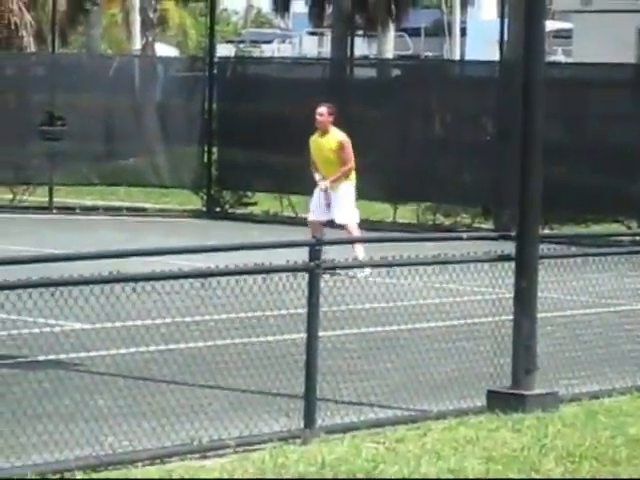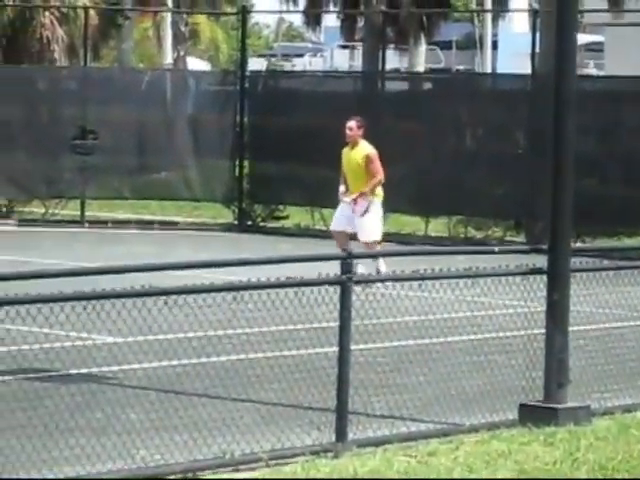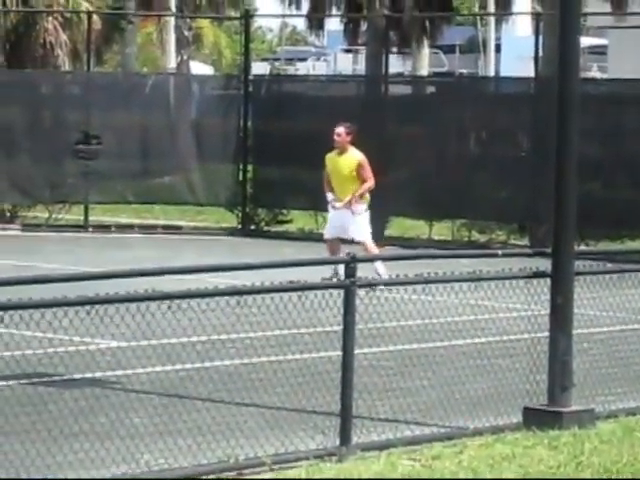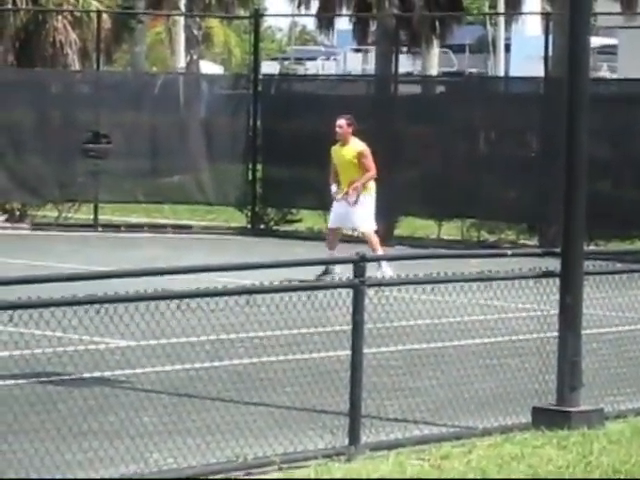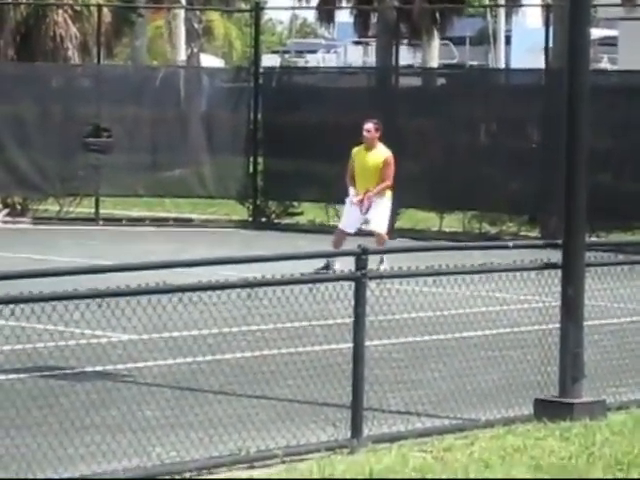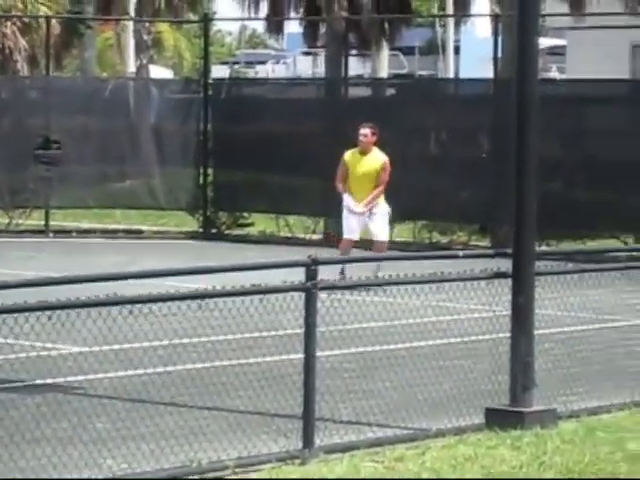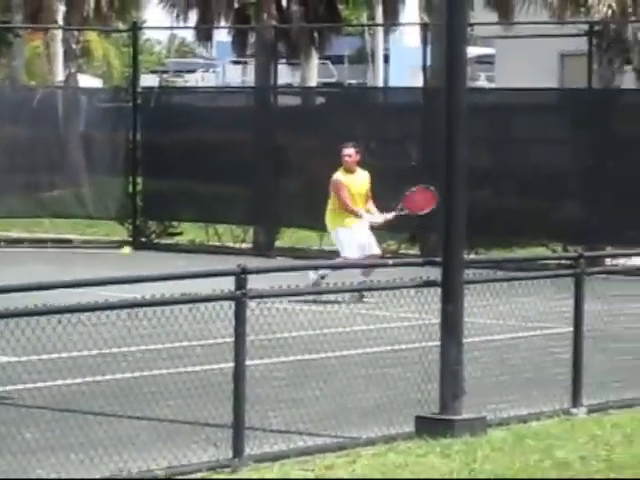
dt=0.3s
person 1, frame 1
left shoulder: (341, 138)
right shoulder: (313, 139)
left elbow: (349, 166)
left wrist: (330, 181)
right wrist: (318, 177)
left hip: (342, 185)
right hip: (324, 186)
left knee: (348, 223)
right knee: (314, 222)
left ankle: (361, 261)
person 1, frame 2
left shoulder: (369, 152)
right shoulder: (345, 151)
left elbow: (379, 177)
left wrist: (361, 195)
right wrist: (342, 188)
left hip: (368, 200)
right hip: (350, 199)
left knee: (367, 239)
right knee: (337, 230)
left ankle: (382, 272)
person 1, frame 3
left shoulder: (358, 158)
right shoulder: (330, 157)
left elbow: (370, 182)
right elbow: (327, 180)
left wrist: (354, 197)
right wrist: (329, 195)
left hip: (356, 205)
right hip: (338, 205)
left knee: (363, 239)
right knee: (330, 238)
left ankle: (382, 274)
right ankle: (337, 273)
person 1, frame 4
left shoulder: (360, 149)
right shoulder: (334, 150)
left elbow: (372, 172)
left wrist: (355, 186)
right wrist: (334, 186)
left hip: (363, 194)
right hip: (345, 195)
left knee: (365, 230)
right knee: (332, 229)
left ankle: (383, 266)
right ankle: (331, 268)
person 1, frame 5
left shoulder: (386, 155)
right shoulder: (356, 152)
left elbow: (388, 182)
right elbow: (350, 175)
left wrist: (369, 195)
right wrist: (352, 192)
left hip: (379, 198)
right hip: (357, 198)
left knee: (378, 231)
right knee: (341, 230)
left ankle: (383, 263)
right ankle: (330, 263)
person 1, frame 6
left shoulder: (382, 160)
right shoulder: (348, 157)
left elbow: (381, 187)
right elbow: (339, 181)
left wrist: (364, 204)
right wrist: (347, 199)
left hip: (375, 204)
right hip: (352, 205)
left knee: (381, 241)
right knee: (349, 239)
left ankle: (377, 272)
right ankle: (343, 271)
person 1, frame 7
left shoulder: (365, 175)
right shoulder: (338, 179)
left elbow: (368, 200)
right elbow: (347, 206)
left wrist: (376, 214)
right wrist: (366, 217)
left hip: (360, 224)
right hip: (340, 224)
left knee: (374, 256)
right knee: (350, 257)
right ankle: (320, 274)
